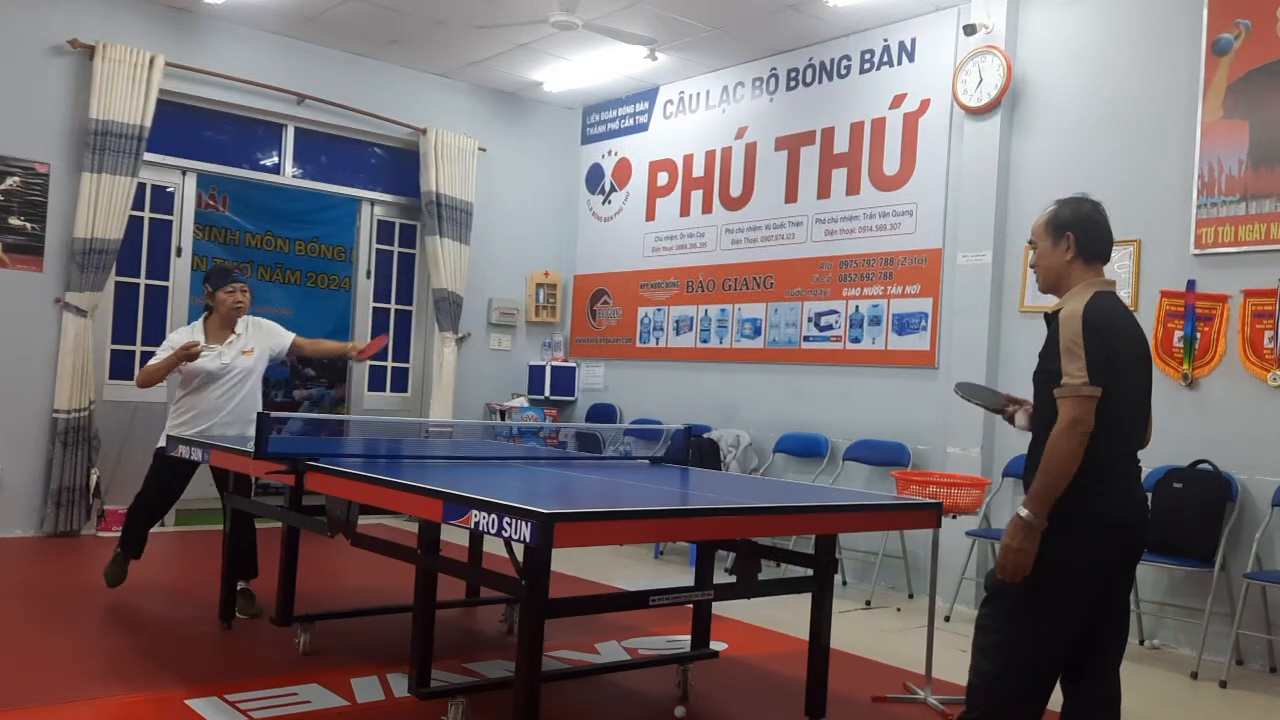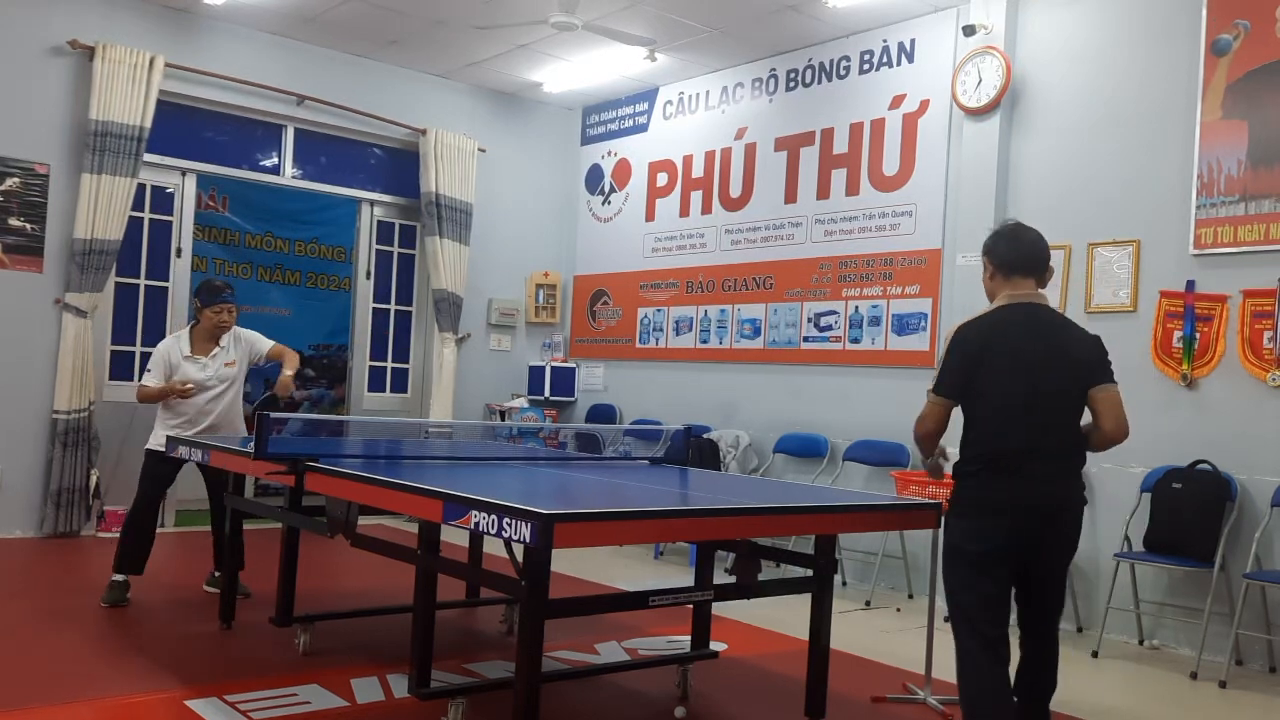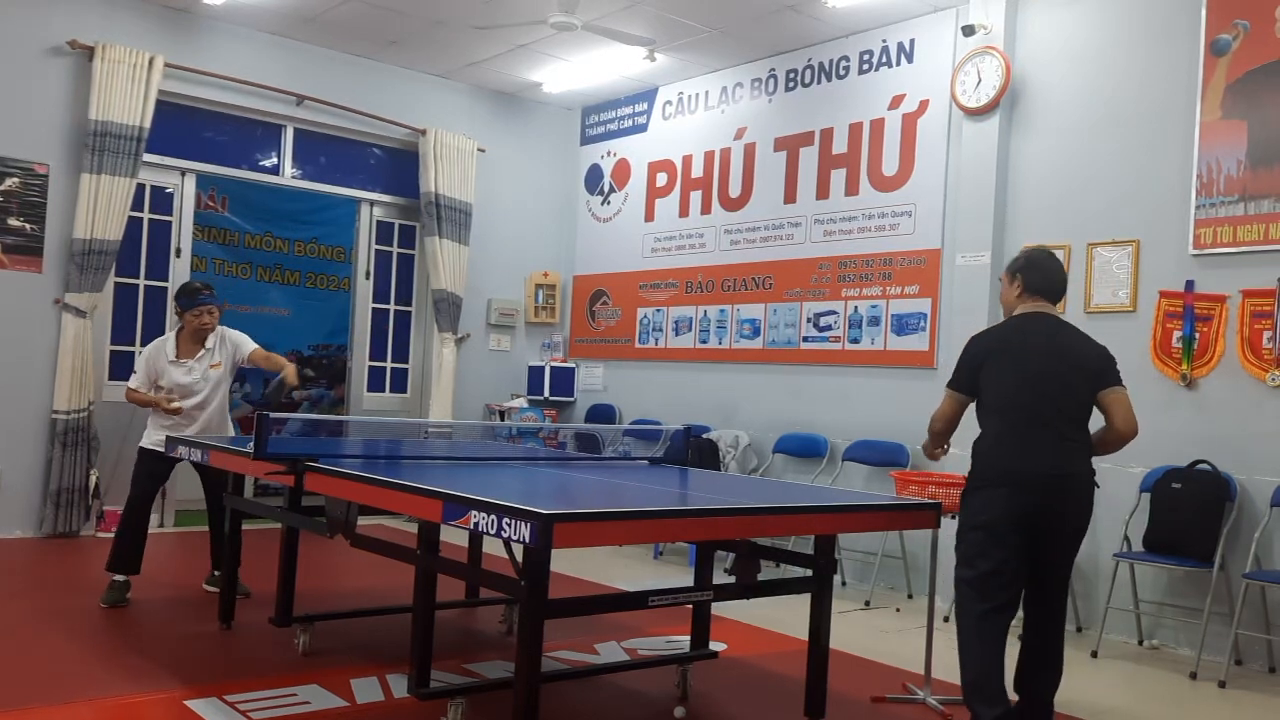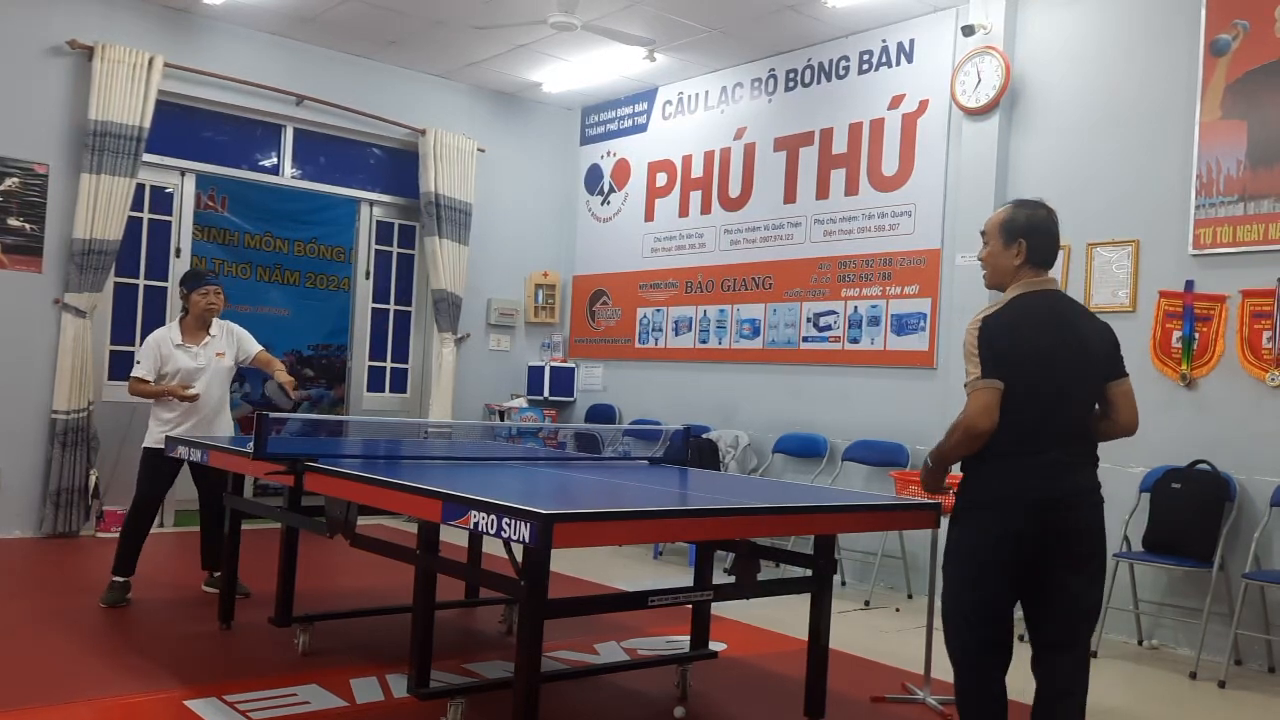
dt=1s
person 1, frame 1
left shoulder: (1078, 316)
right shoulder: (1126, 322)
left elbow: (1076, 426)
left wrist: (1027, 518)
right wrist: (1042, 416)
left hip: (1075, 522)
right hip: (1120, 518)
left knee: (1006, 664)
right knee: (1092, 669)
person 1, frame 2
left shoulder: (971, 336)
right shoulder: (1083, 342)
left elbow: (930, 426)
right elbow: (1113, 429)
left wrist: (931, 457)
left hip: (984, 508)
right hip: (1058, 508)
left knee: (982, 643)
right knee: (1041, 631)
person 1, frame 3
left shoulder: (987, 342)
right shoulder: (1091, 351)
left elbow: (944, 420)
right elbow: (1124, 428)
left wrist: (934, 444)
left hip: (999, 489)
right hip: (1067, 493)
left knee: (983, 610)
right knee: (1046, 609)
person 1, frame 4
left shoulder: (994, 325)
right shoulder: (1095, 328)
left elbow: (980, 421)
right elbow: (1123, 420)
left wrist: (936, 463)
left hip: (997, 503)
right hip: (1074, 504)
left knee: (978, 641)
right knee: (1064, 651)
person 2, frame 1
left shoulder: (261, 331)
right shoulder: (184, 337)
left elbow: (308, 346)
right elbow: (143, 380)
left wrist: (349, 349)
right wrist: (177, 358)
left hip: (236, 441)
right hip: (183, 437)
left knee: (241, 513)
right knee: (150, 503)
left ankle: (241, 585)
right ankle: (123, 554)
person 2, frame 2
left shoulder: (243, 340)
right shoulder: (169, 348)
left elbow: (287, 354)
right elbow: (143, 394)
left wrist: (287, 373)
right wrist: (169, 390)
left hip: (222, 440)
right hip: (171, 437)
left knee: (227, 507)
right knee: (144, 505)
left ankle: (221, 573)
right ankle: (121, 577)
person 2, frame 3
left shoulder: (229, 340)
right shoulder: (155, 351)
left elbow: (262, 357)
right elbow: (133, 393)
left wrist: (286, 367)
right wrist: (157, 402)
left hip: (214, 440)
right hip: (163, 439)
left knee: (224, 504)
right knee: (138, 502)
left ankle: (220, 573)
right ankle: (120, 577)
person 2, frame 4
left shoulder: (232, 334)
right shoulder: (159, 339)
left elbow: (265, 360)
right elbow: (135, 386)
left wrist: (280, 372)
right wrist: (169, 390)
left hip: (214, 439)
right hip: (166, 438)
left knee: (217, 505)
right knee: (144, 505)
left ankle: (216, 573)
right ankle: (120, 578)
